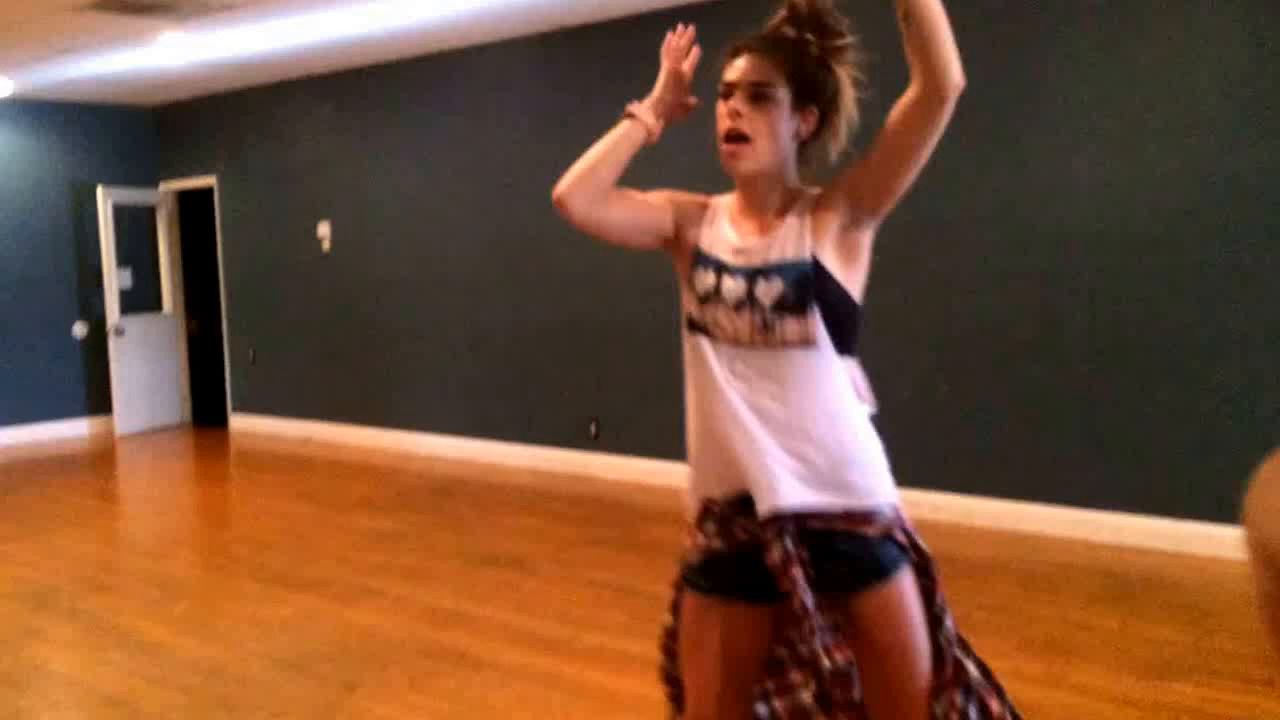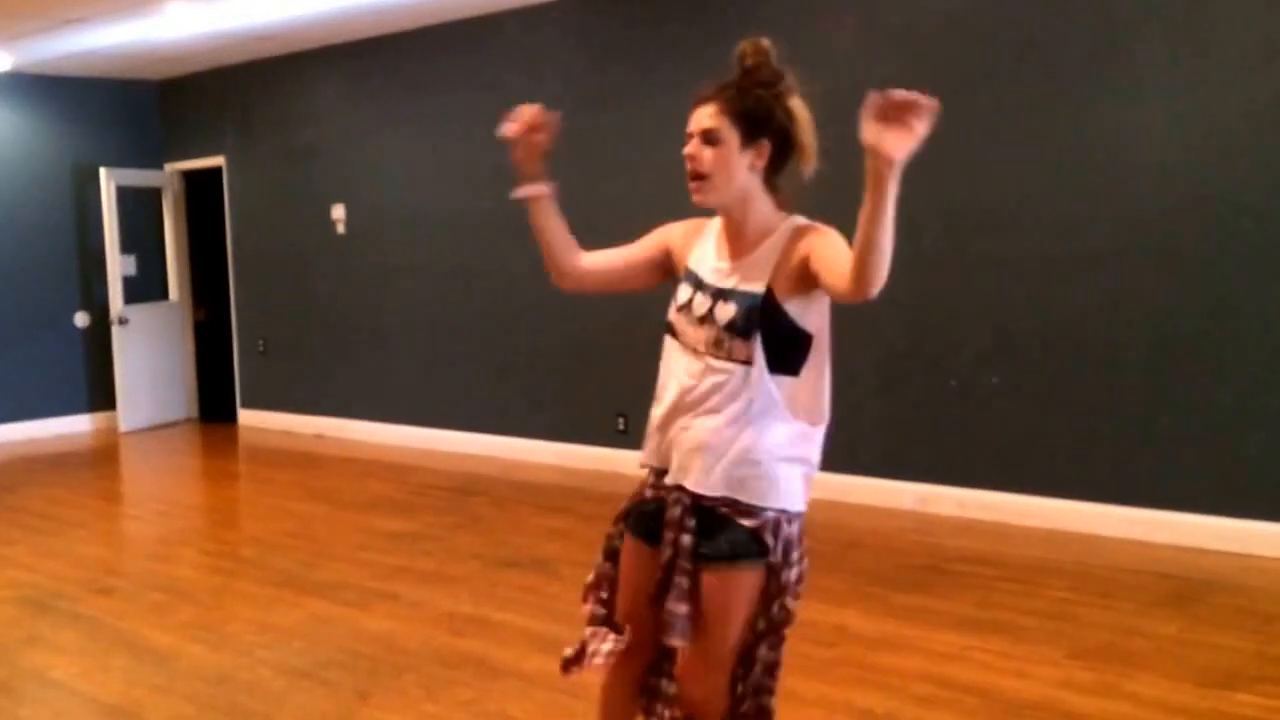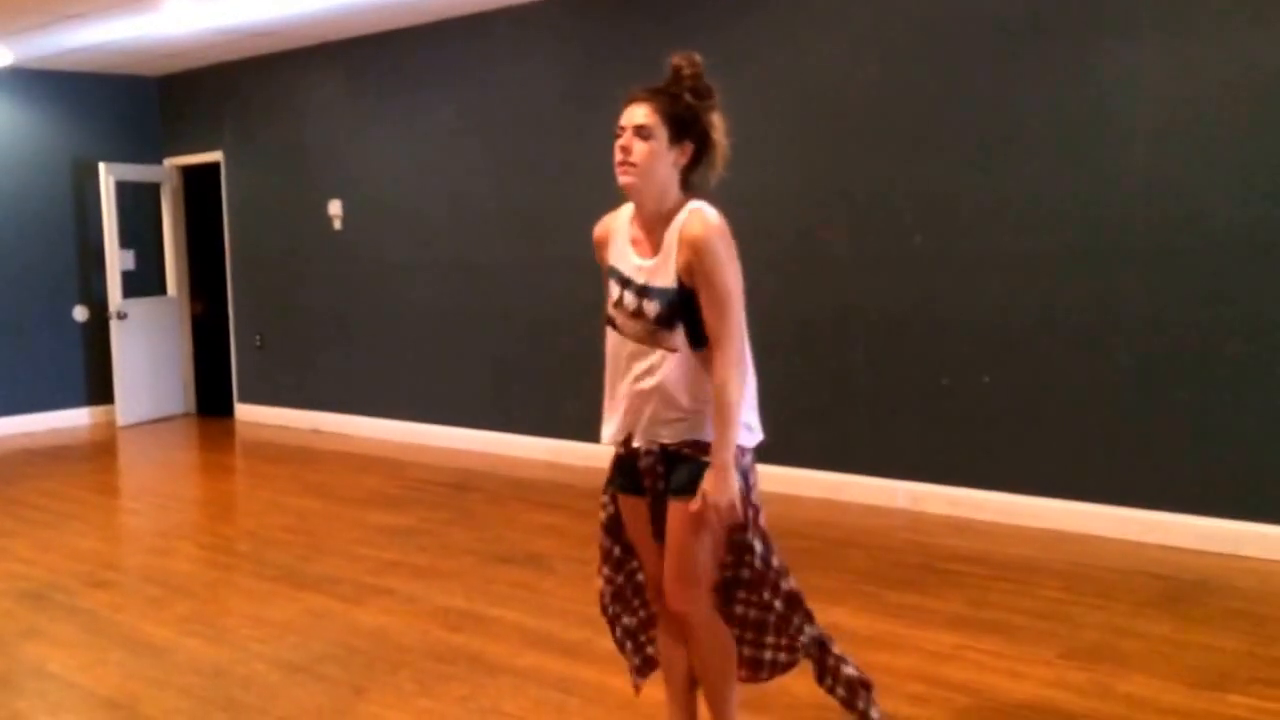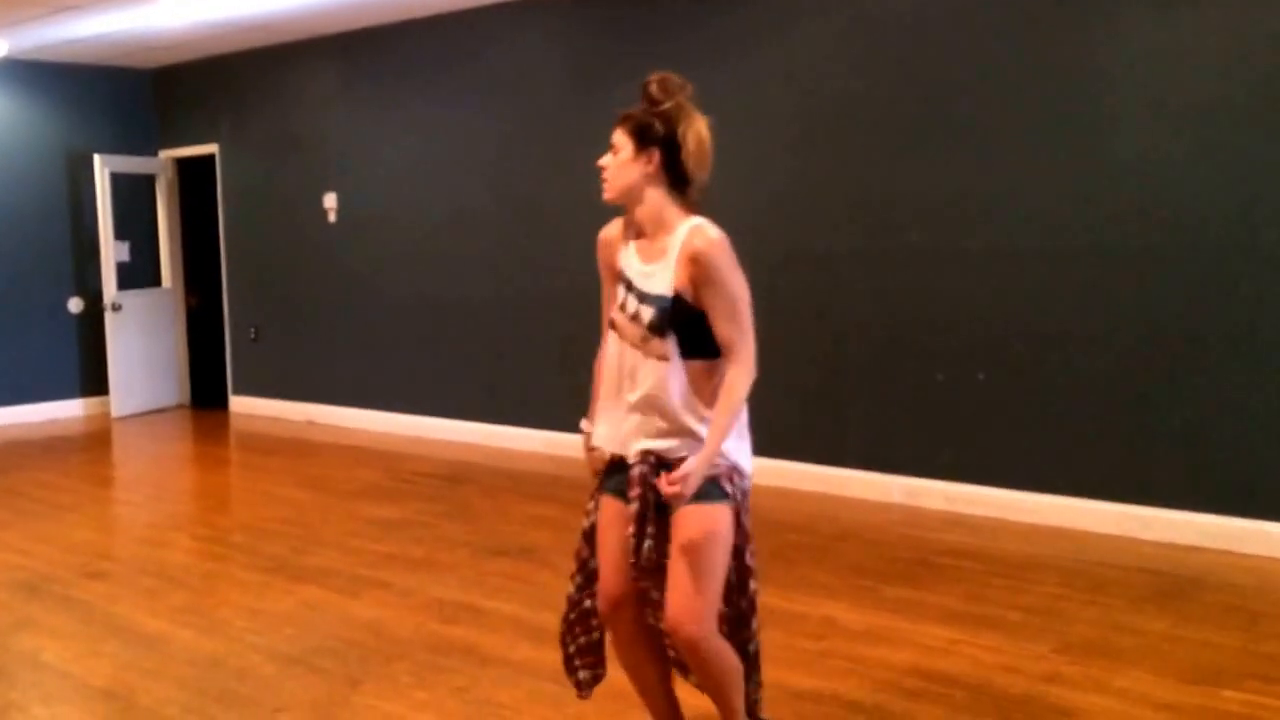
dt=0.7s
person 1, frame 1
left shoulder: (843, 217)
right shoulder: (687, 221)
left elbow: (940, 87)
right elbow: (575, 201)
right wrist: (655, 109)
left hip: (846, 500)
right hip: (734, 508)
person 1, frame 2
left shoulder: (805, 247)
right shoulder: (685, 240)
left elbow: (861, 283)
right elbow: (571, 270)
left wrist: (884, 171)
right wrist: (535, 178)
left hip: (752, 496)
right hip: (667, 480)
right knee: (632, 638)
person 1, frame 3
left shoulder: (701, 232)
right shoulder: (608, 232)
left elbow: (729, 353)
left wrist: (721, 462)
left hip: (701, 443)
right hip: (634, 441)
left knee: (690, 600)
right knee: (658, 601)
person 1, frame 4
left shoulder: (702, 245)
right shoulder: (613, 241)
left elbow: (742, 358)
left wrist: (710, 453)
right wrist: (597, 424)
left hip: (698, 458)
right hip: (629, 453)
left knee: (687, 623)
right knee: (612, 603)
